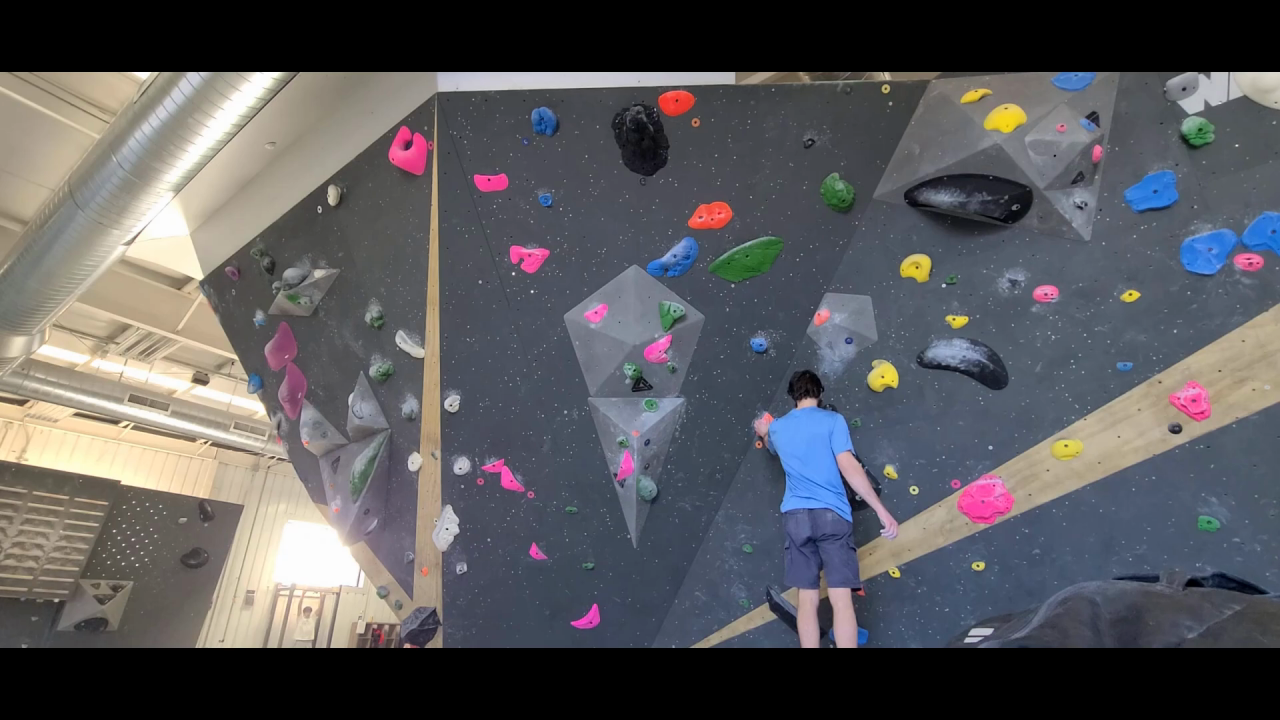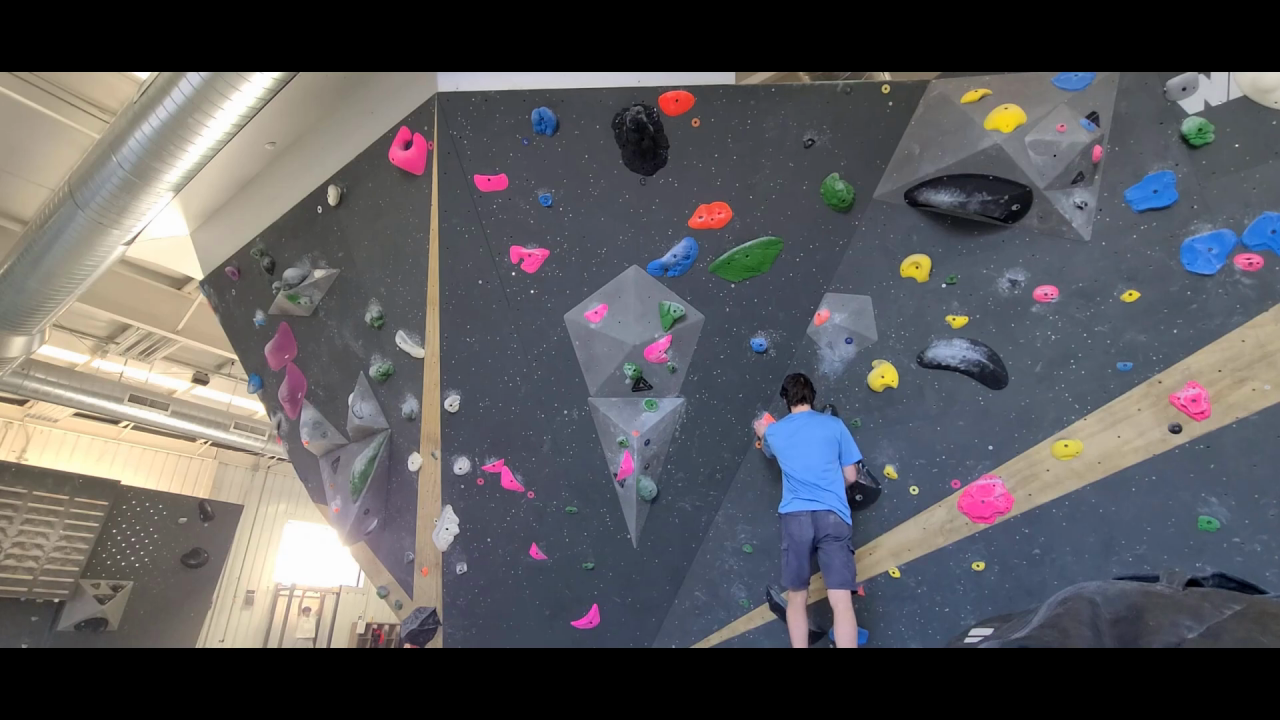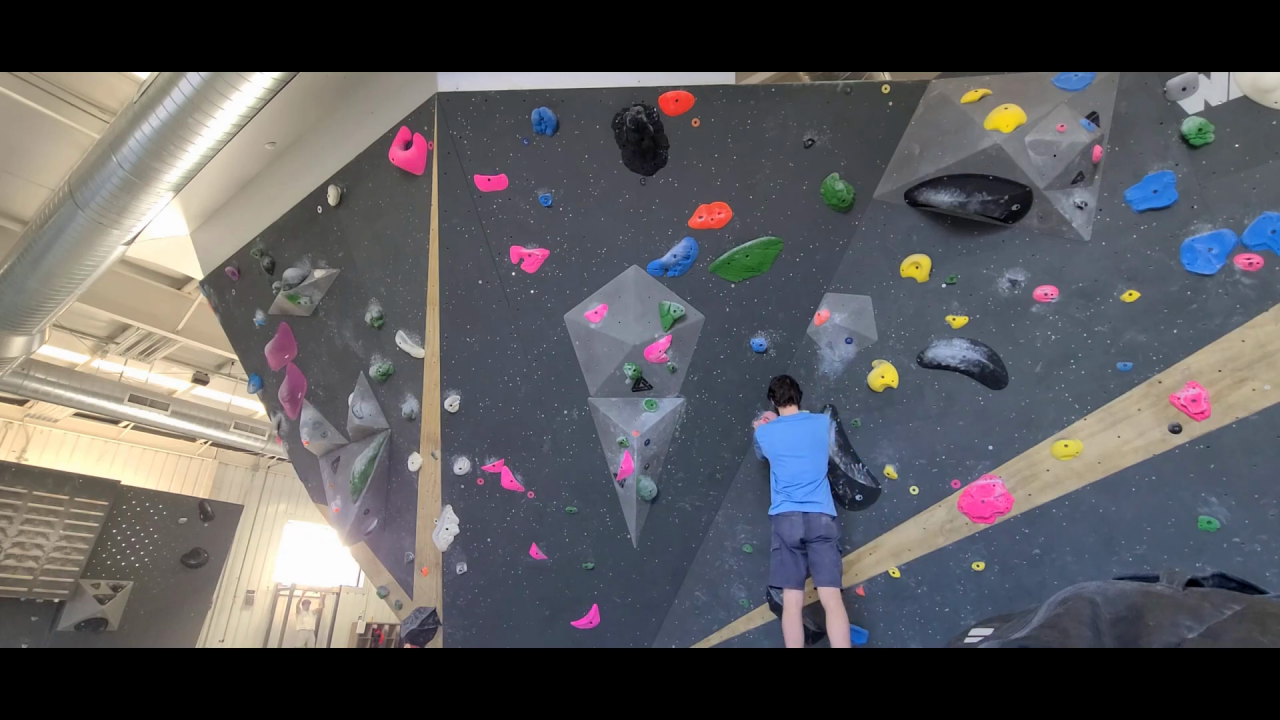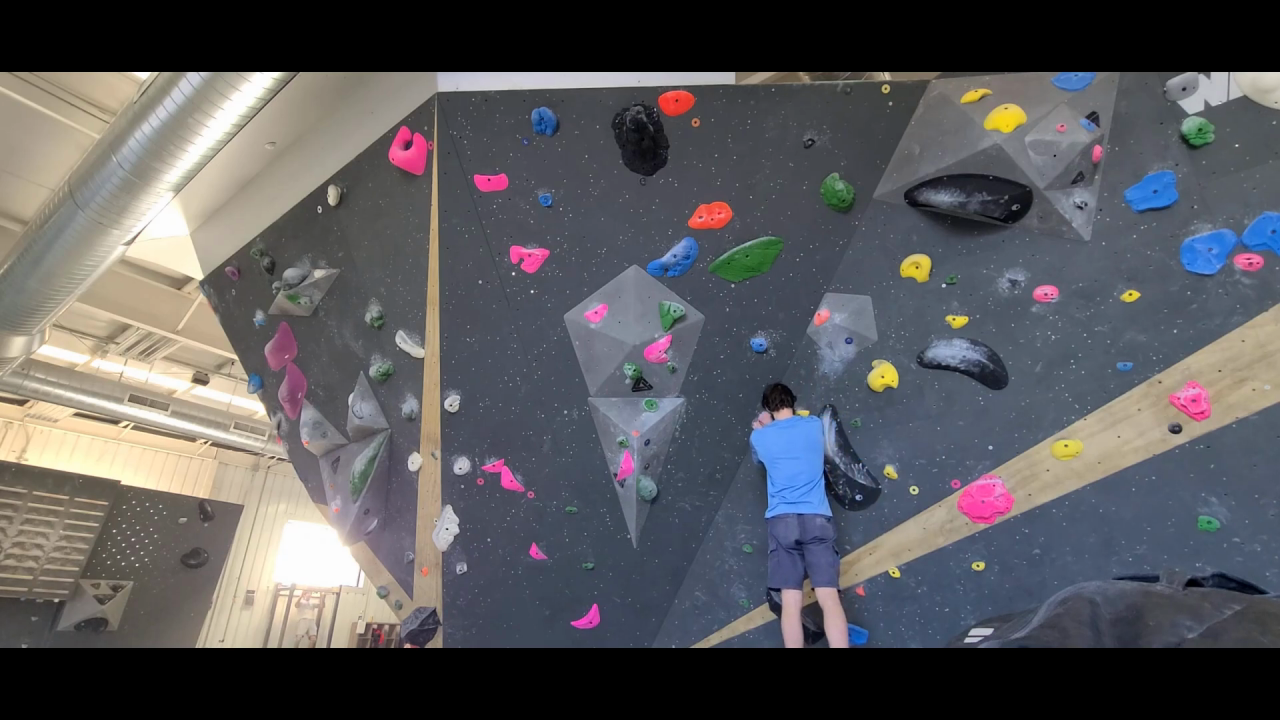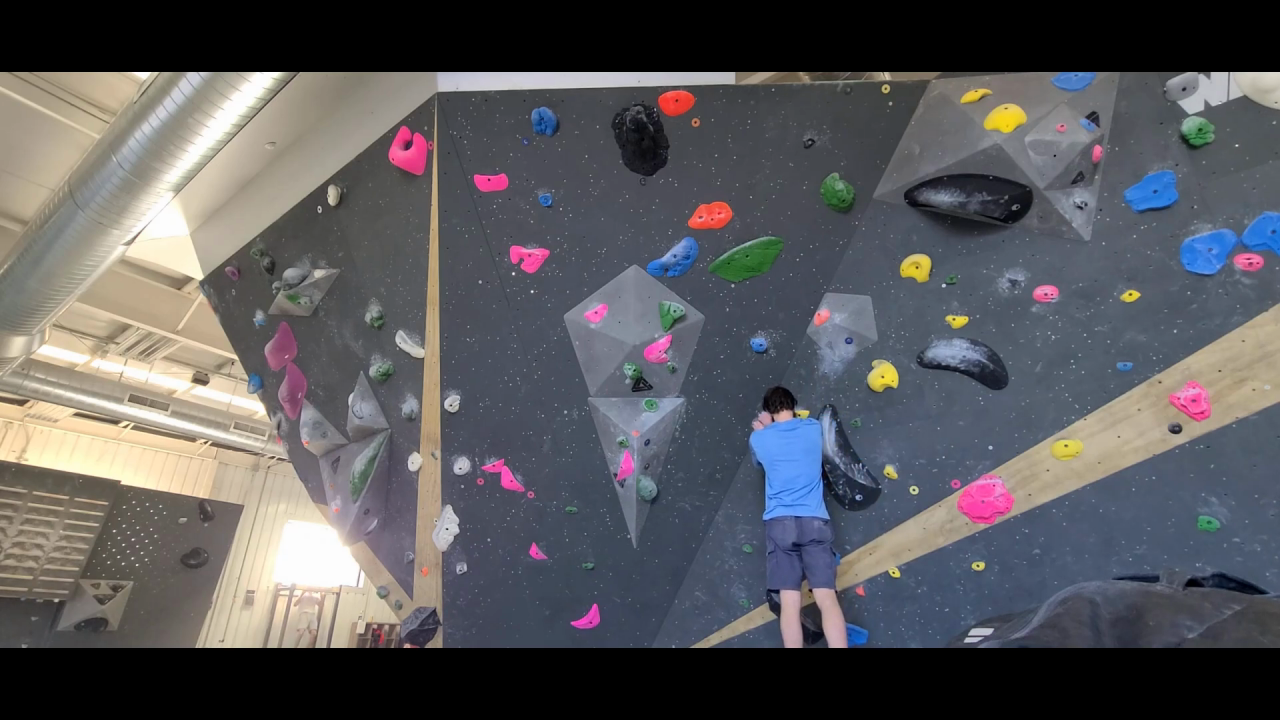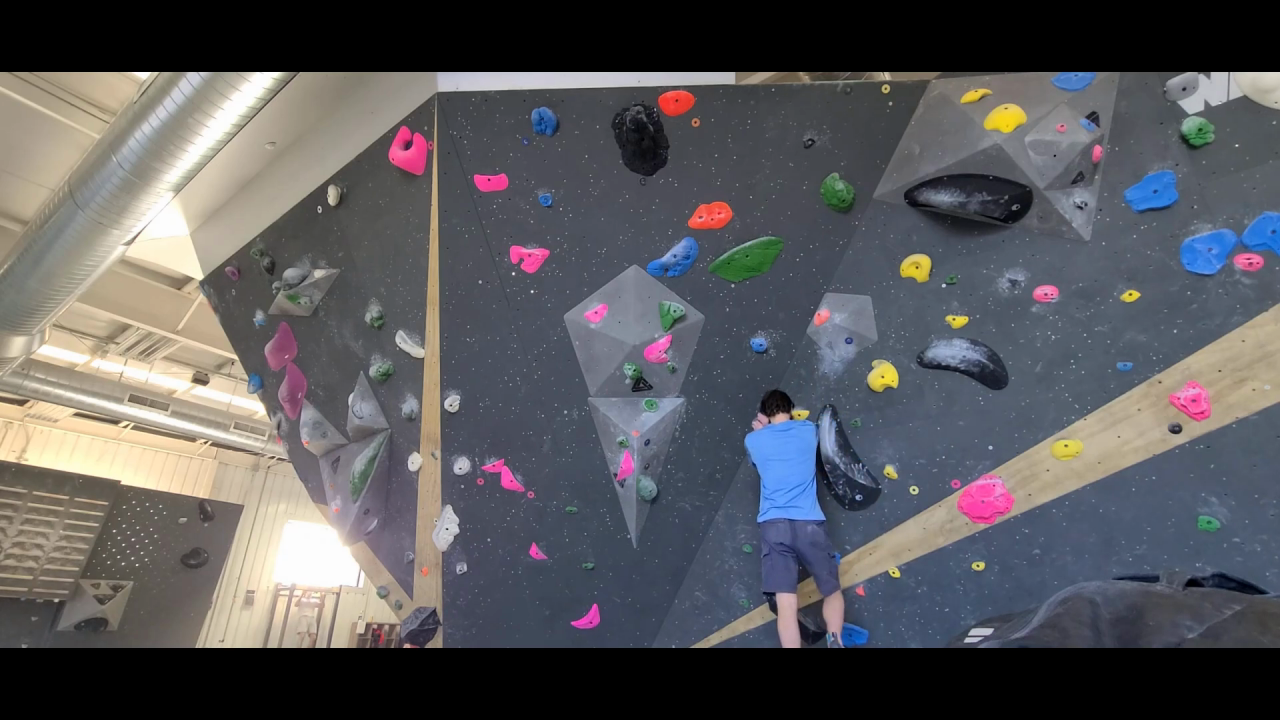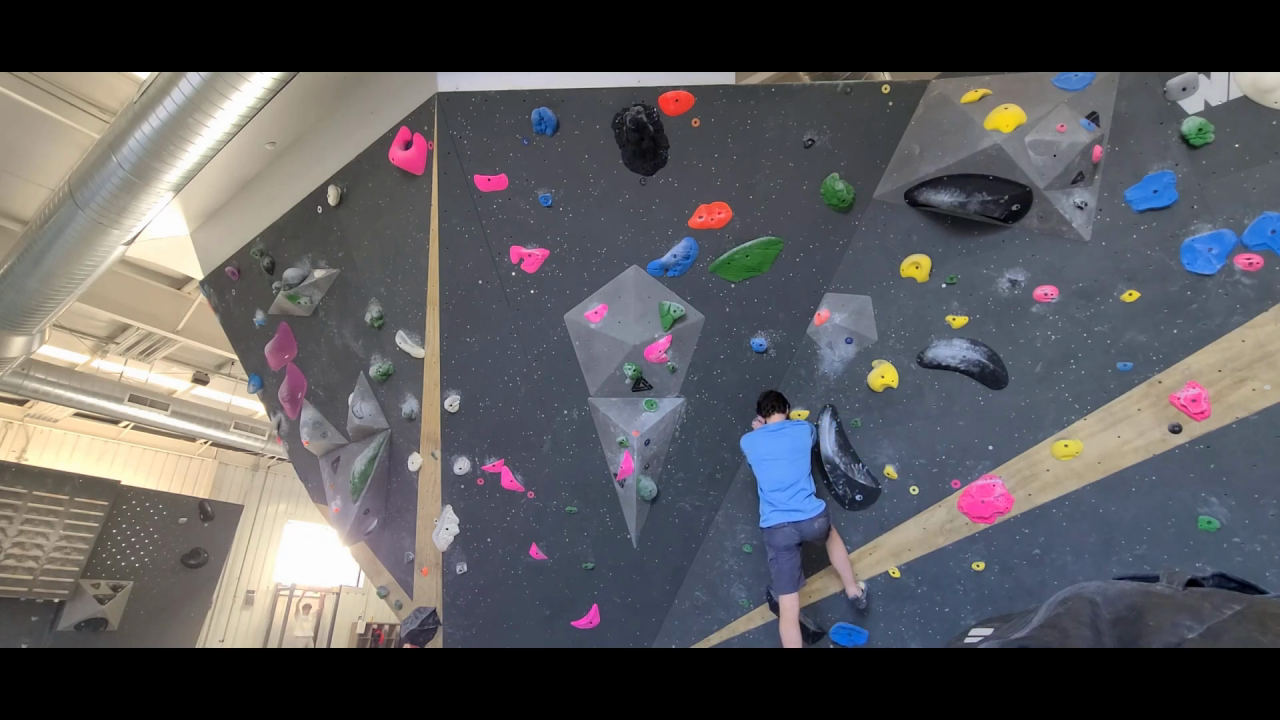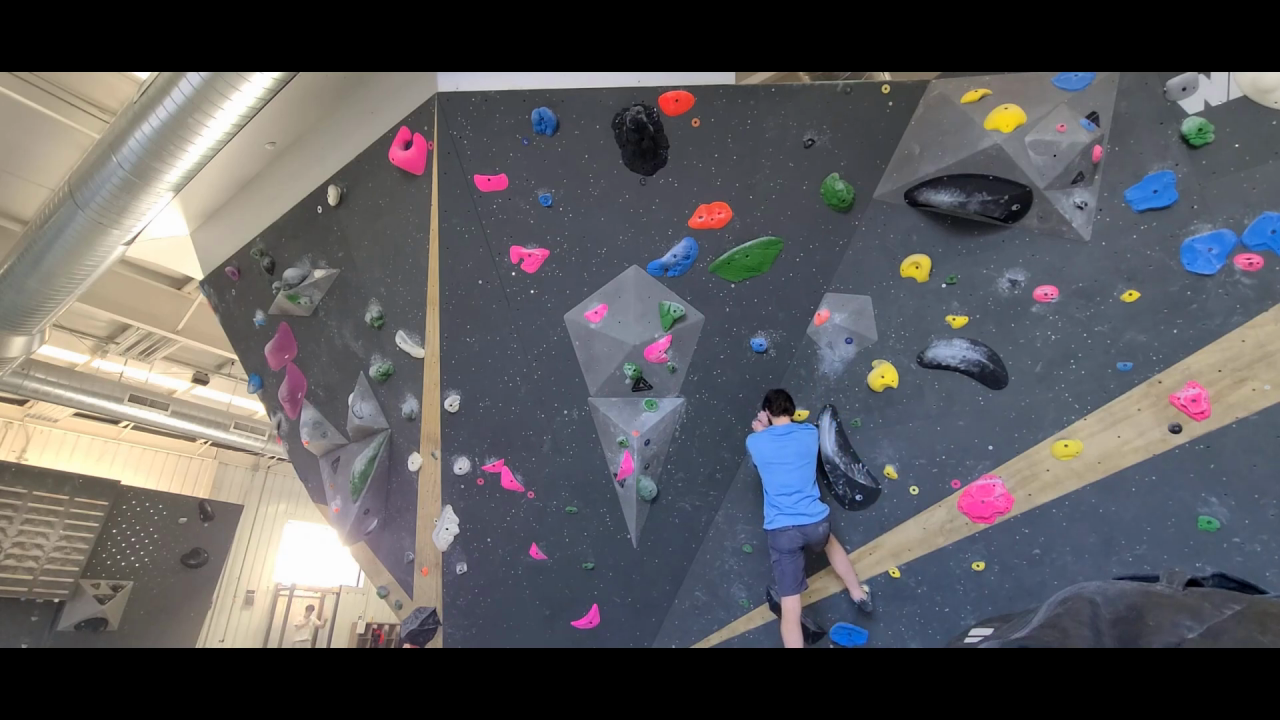
dt=0.4s
person 1, frame 1
left shoulder: (777, 427)
right shoulder: (832, 420)
right elbow: (848, 466)
left wrist: (763, 433)
right wrist: (882, 511)
left hip: (796, 516)
right hip: (831, 515)
left knee: (807, 599)
right knee: (841, 599)
person 1, frame 2
left shoulder: (774, 431)
right shoulder: (835, 425)
right elbow: (851, 476)
left hip: (795, 518)
right hip: (833, 517)
left knee: (796, 599)
right knee: (841, 601)
person 1, frame 3
left shoulder: (764, 433)
right shoulder: (821, 423)
left hip: (786, 520)
right hip: (821, 518)
left knee: (792, 601)
right knee: (831, 598)
person 1, frame 4
left shoulder: (759, 437)
right shoulder: (814, 425)
left hip: (782, 521)
right hip: (817, 519)
left knee: (791, 601)
right knee: (829, 598)
person 1, frame 5
left shoulder: (758, 438)
right shoulder: (813, 428)
left hip: (780, 523)
right hip: (815, 521)
left knee: (789, 602)
right knee: (827, 599)
person 1, frame 6
left shoulder: (753, 440)
right shoulder: (808, 430)
left hip: (773, 525)
right hip: (810, 523)
left knee: (786, 604)
right knee: (832, 593)
right ankle: (835, 640)
person 1, frame 7
left shoulder: (748, 441)
right shoulder: (804, 430)
left hip: (777, 527)
right hip: (812, 518)
left knee: (788, 605)
right knee: (830, 533)
right ankle: (854, 590)
person 1, frame 8
left shoulder: (754, 441)
right shoulder: (810, 432)
right wrist: (770, 427)
left hip: (781, 529)
right hip: (816, 522)
left knee: (790, 606)
right knee: (830, 542)
right ankle: (858, 594)
